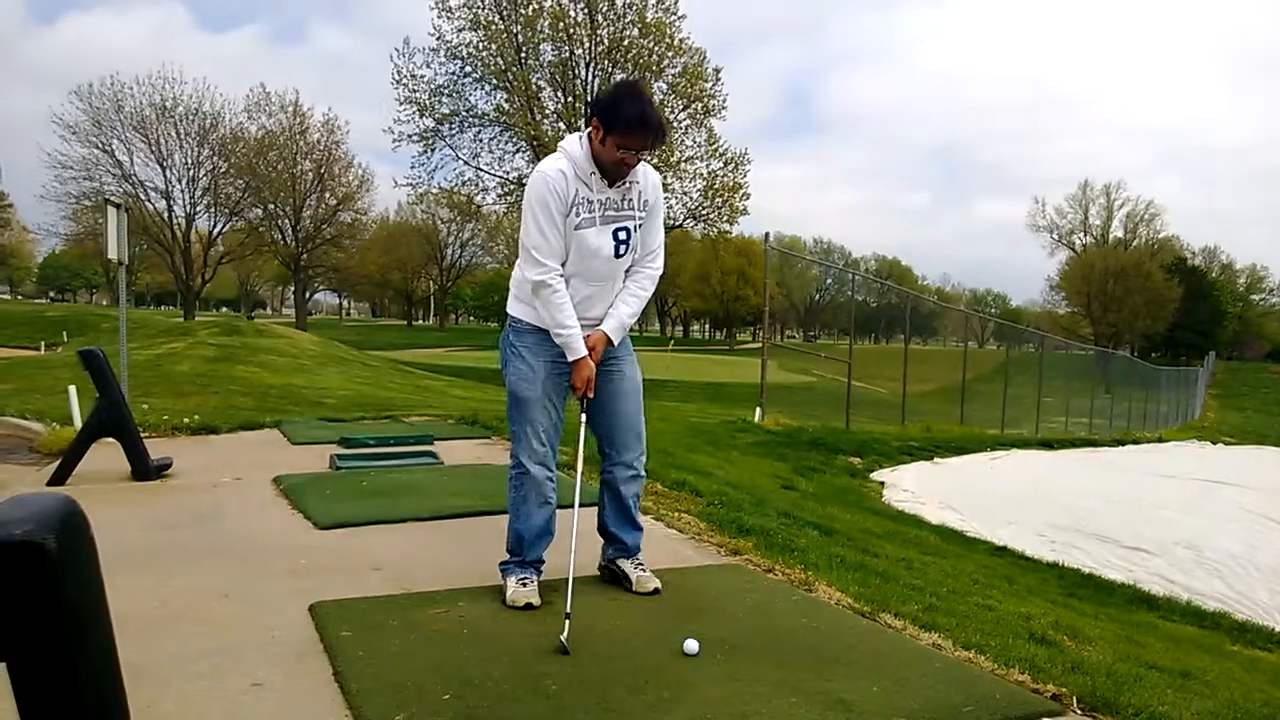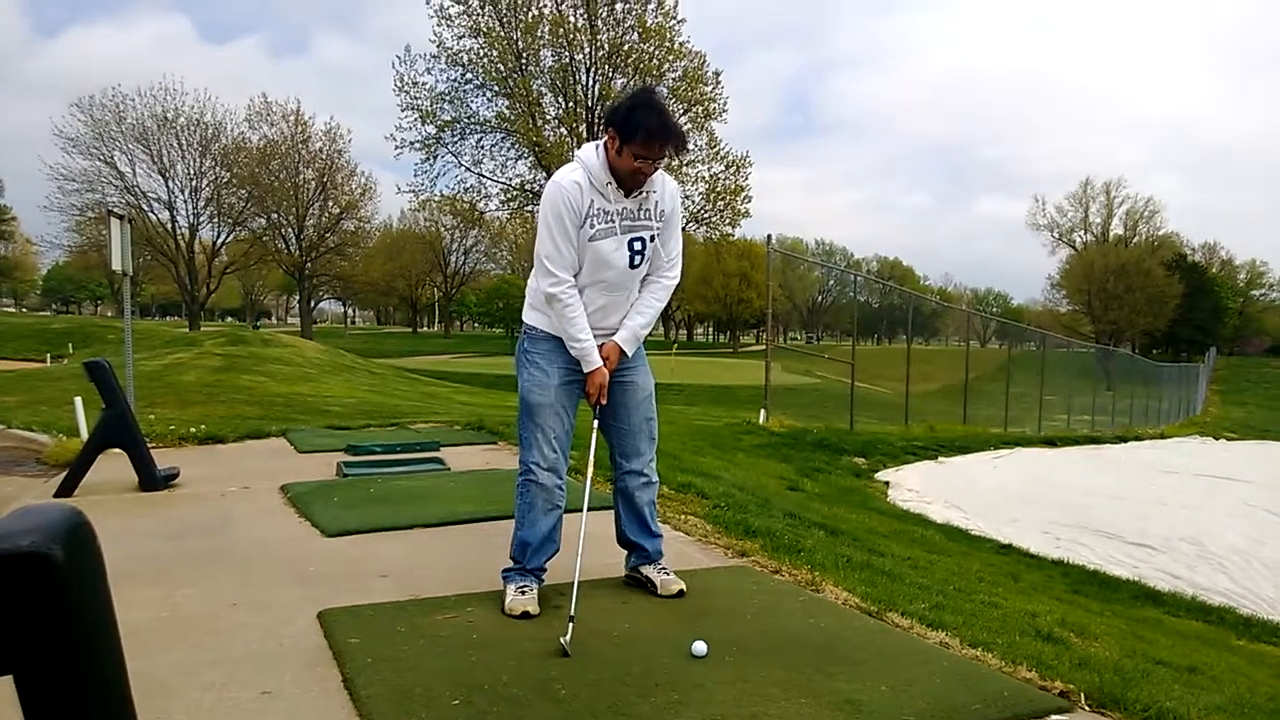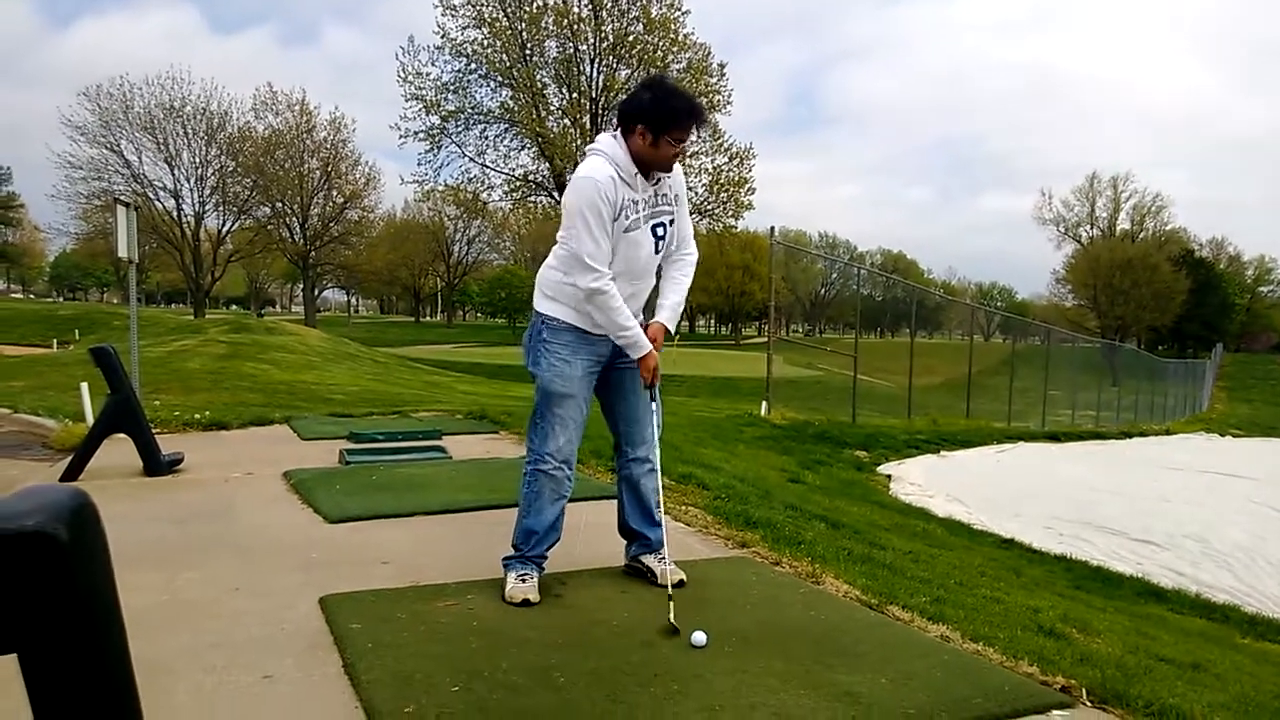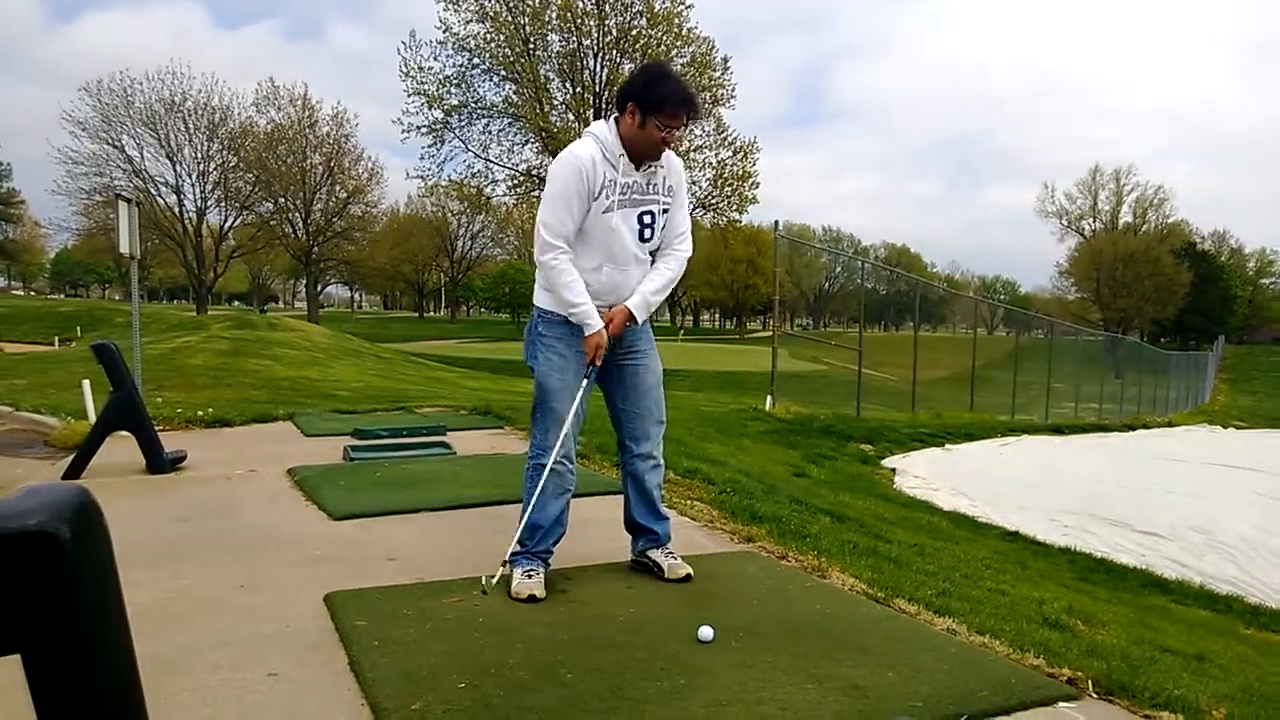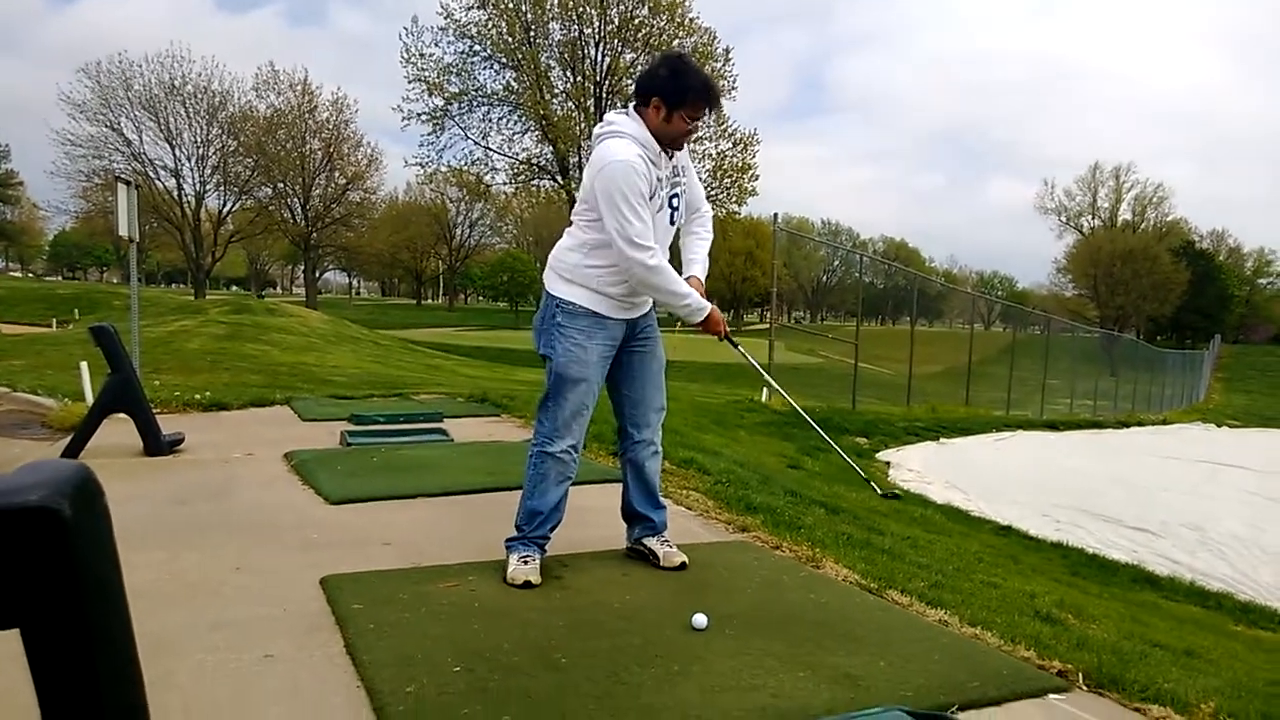
dt=1s
person 1, frame 1
left shoulder: (648, 183)
right shoulder: (552, 176)
left elbow: (647, 267)
right elbow: (543, 273)
left wrist: (606, 333)
right wrist: (576, 351)
left hip: (609, 334)
right hip: (540, 332)
left knee: (626, 451)
right knee: (535, 459)
left ankle: (622, 553)
right ankle: (522, 566)
person 1, frame 2
left shoulder: (666, 192)
right shoulder: (568, 187)
left elbow: (663, 276)
right elbow: (556, 284)
left wrist: (619, 344)
right wrist: (590, 359)
left hip: (623, 343)
right hip: (555, 340)
left knee: (638, 459)
right knee: (543, 465)
left ankle: (644, 558)
right ankle: (524, 574)
person 1, frame 3
left shoulder: (671, 179)
right shoulder: (596, 180)
left elbow: (682, 252)
right elbow: (593, 280)
left wrist: (662, 323)
right wrist: (640, 346)
left hip: (630, 327)
right hip: (568, 327)
left knee: (641, 447)
right knee: (554, 453)
left ankle: (644, 548)
right ankle: (525, 562)
person 1, frame 4
left shoulder: (671, 171)
right shoulder: (580, 161)
left elbow: (676, 251)
right elbow: (551, 249)
left wrist: (630, 309)
right wrist: (588, 321)
left hip: (631, 323)
right hip: (565, 323)
left knee: (645, 440)
right knee: (554, 447)
left ankle: (651, 542)
right ankle: (531, 558)
person 1, frame 5
left shoulder: (673, 151)
right shoulder: (621, 160)
left elbow: (698, 214)
right elbow: (640, 258)
left wrist: (695, 275)
right wrist: (698, 309)
left hip: (637, 311)
right hip: (581, 309)
left knee: (645, 429)
right knee: (561, 435)
left ankle: (647, 531)
right ankle: (528, 544)
